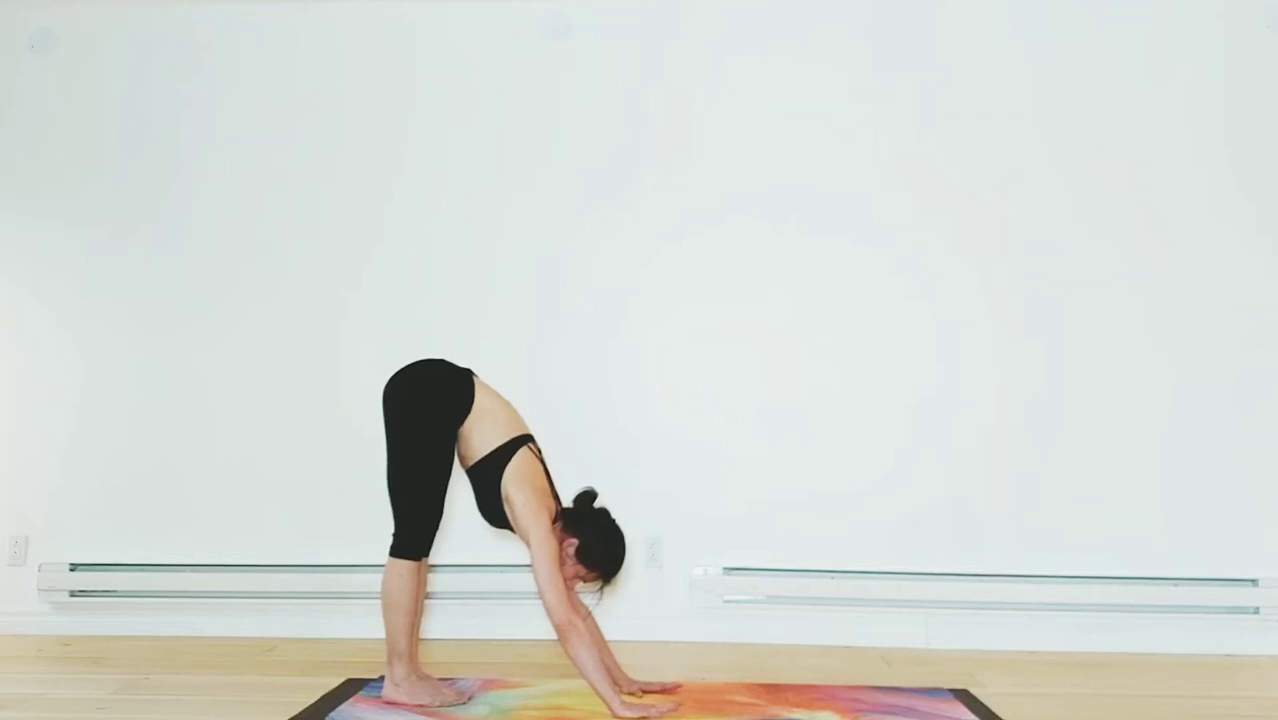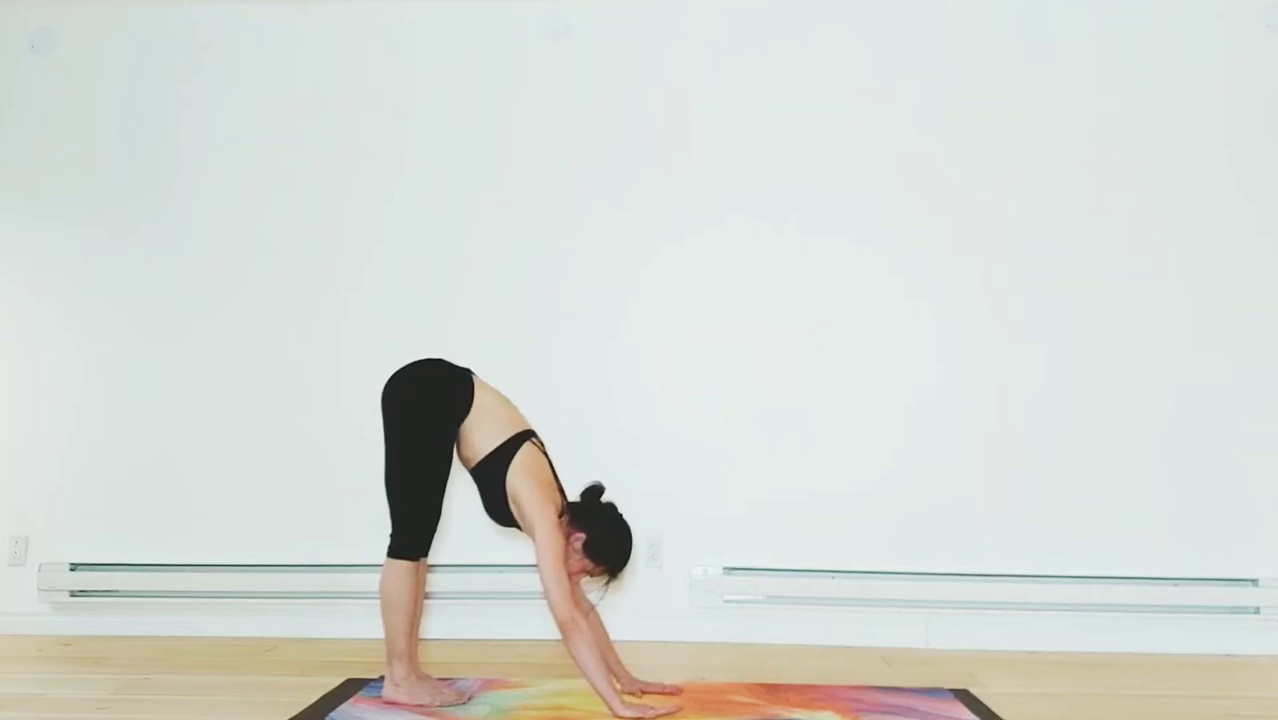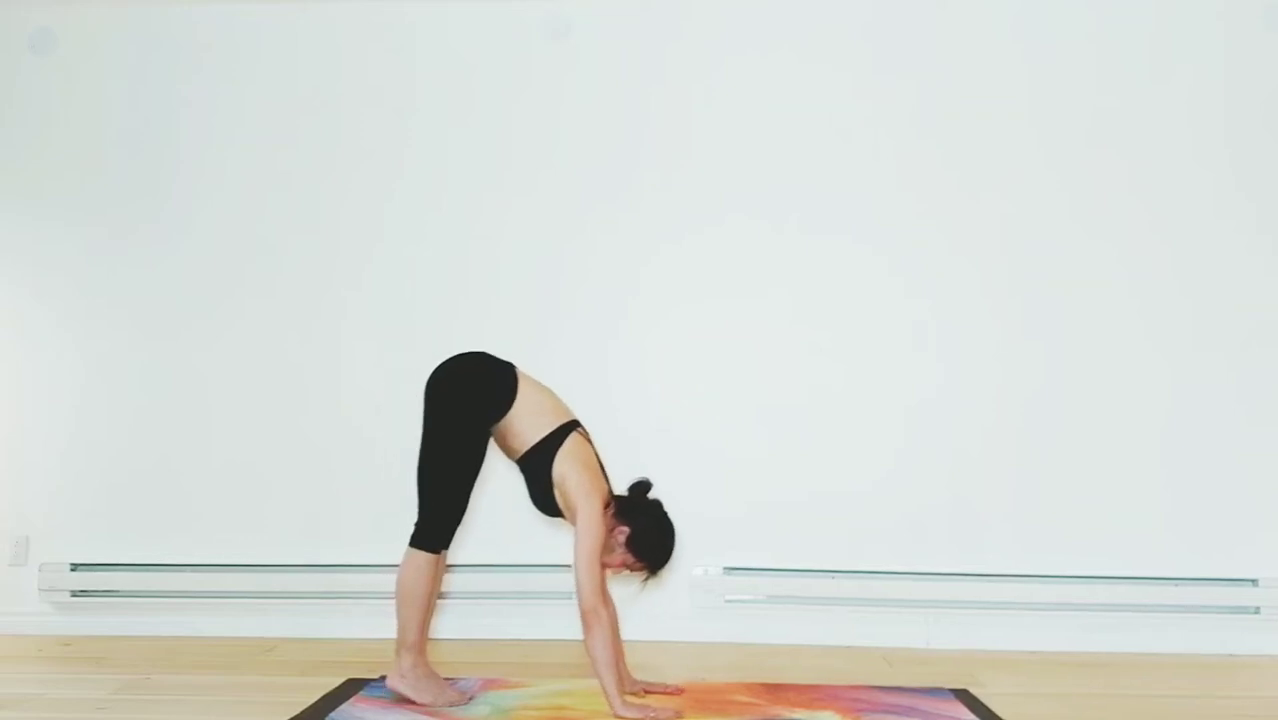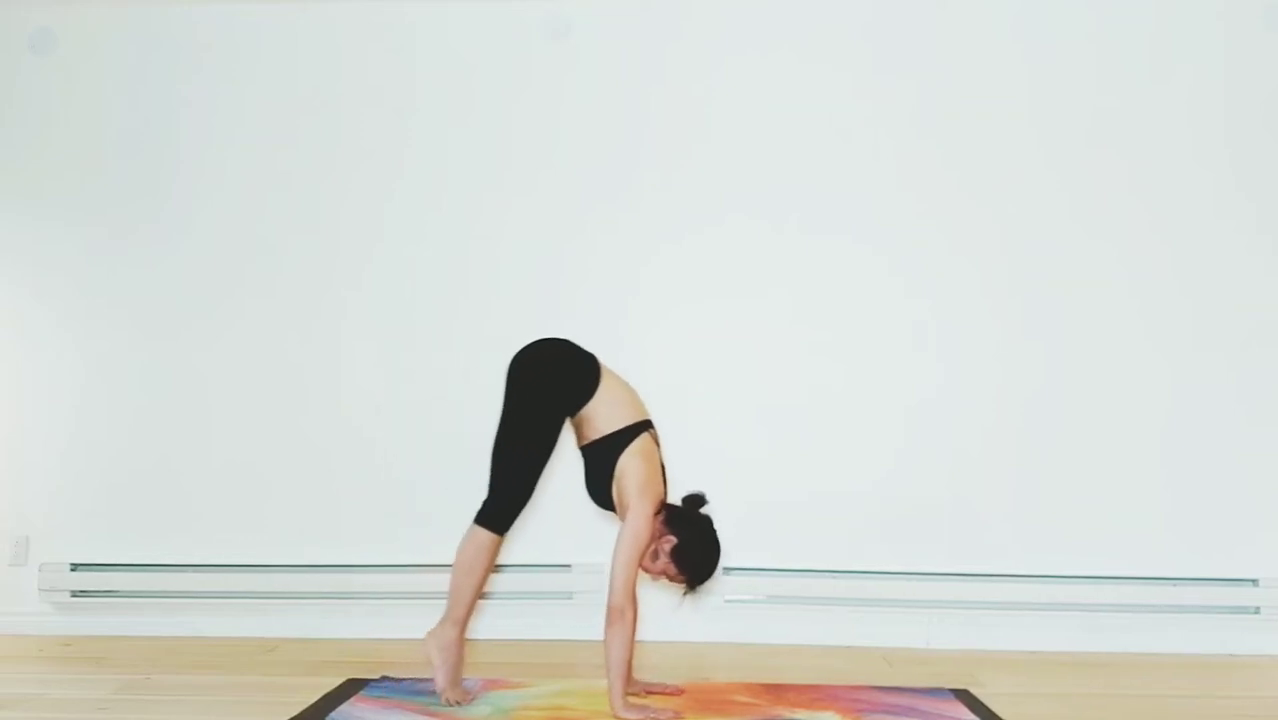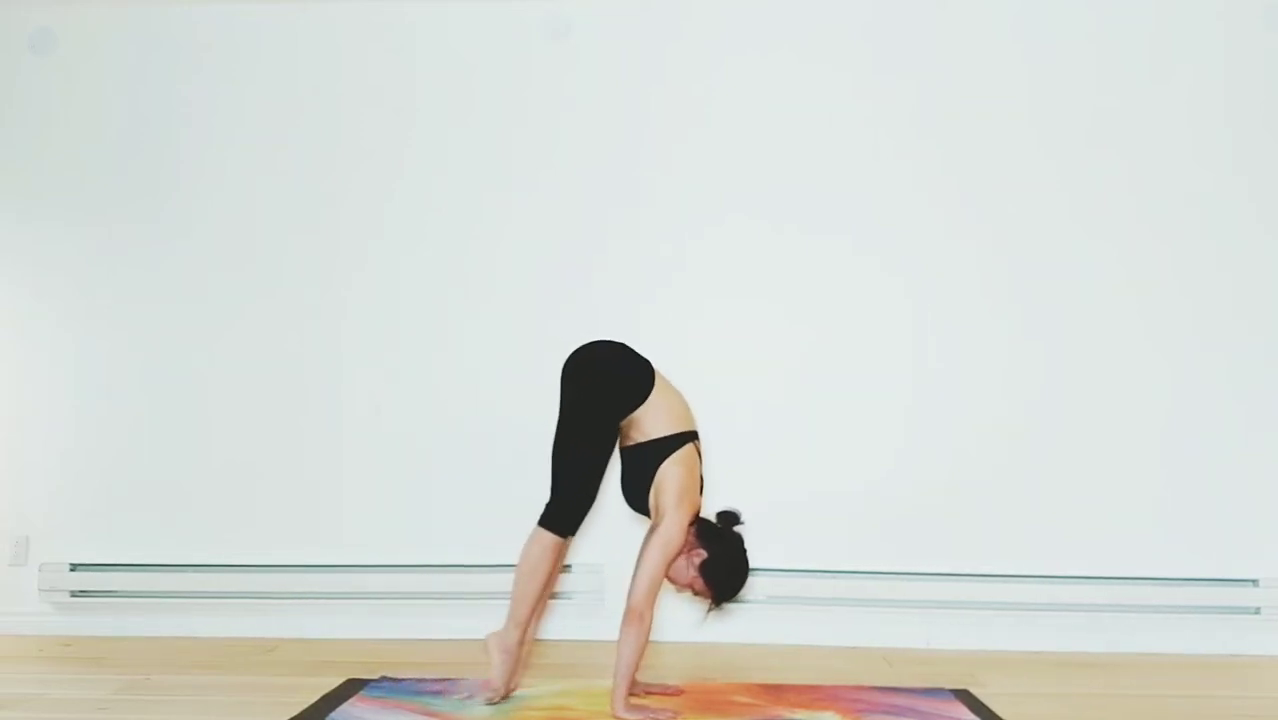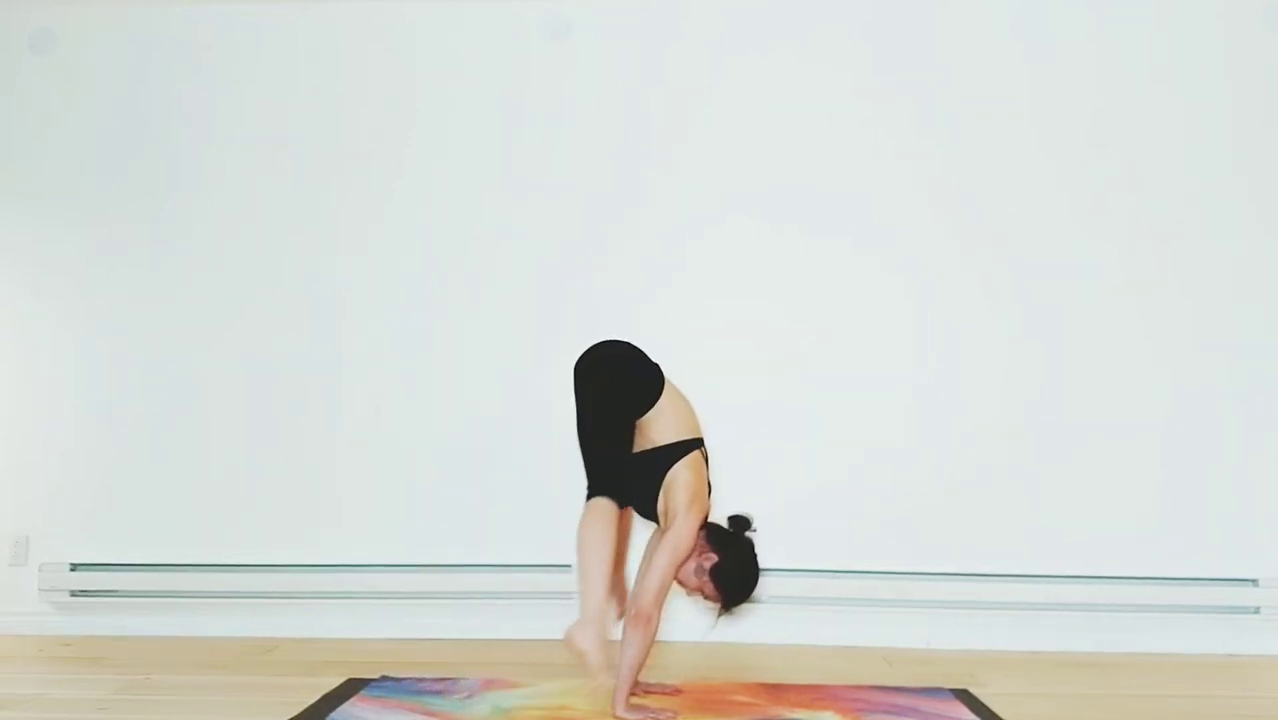
dt=0.5s
person 1, frame 1
left shoulder: (549, 517)
right shoulder: (537, 521)
left elbow: (575, 609)
right elbow: (566, 623)
left wrist: (622, 680)
left hip: (444, 399)
right hip: (424, 396)
left knee: (419, 539)
right knee: (412, 538)
left ankle: (408, 672)
right ankle: (399, 679)
person 1, frame 2
left shoulder: (556, 514)
right shoulder: (544, 516)
left elbow: (580, 606)
right elbow: (569, 620)
left wrist: (625, 679)
left hip: (442, 398)
right hip: (422, 394)
left knee: (418, 540)
right knee: (411, 539)
left ankle: (408, 671)
right ankle: (399, 678)
person 1, frame 3
left shoulder: (595, 504)
right shoulder: (590, 506)
left elbow: (600, 599)
right elbow: (591, 609)
left wrist: (623, 679)
left hip: (481, 389)
right hip: (467, 387)
left knee: (440, 531)
right knee: (435, 530)
left ankle: (415, 665)
right ankle: (407, 667)
person 1, frame 4
left shoulder: (647, 503)
right shoulder: (643, 506)
left elbow: (624, 599)
right elbow: (619, 607)
left wrist: (626, 680)
left hip: (563, 375)
right hip: (550, 372)
left knee: (504, 509)
right knee: (502, 508)
right ankle: (447, 634)
person 1, frame 5
left shoulder: (676, 511)
right shoulder: (677, 516)
left elbow: (638, 604)
right elbow: (638, 609)
left wrist: (627, 682)
left hip: (613, 381)
right hip: (602, 375)
left knee: (568, 519)
right knee: (562, 516)
left ankle: (520, 640)
right ankle: (510, 638)
person 1, frame 6
left shoulder: (680, 517)
right shoulder: (686, 520)
left elbow: (645, 605)
right elbow: (645, 612)
left wrist: (627, 682)
left hip: (627, 382)
right hip: (615, 371)
left knee: (619, 499)
right knee: (607, 495)
right ankle: (591, 624)
